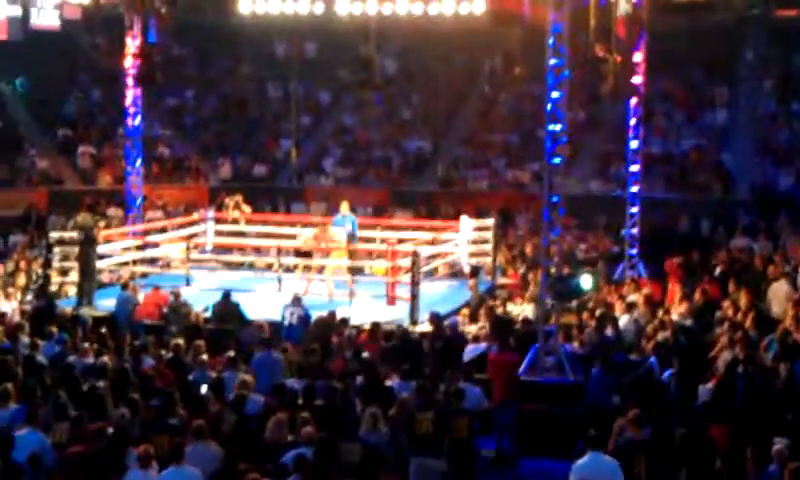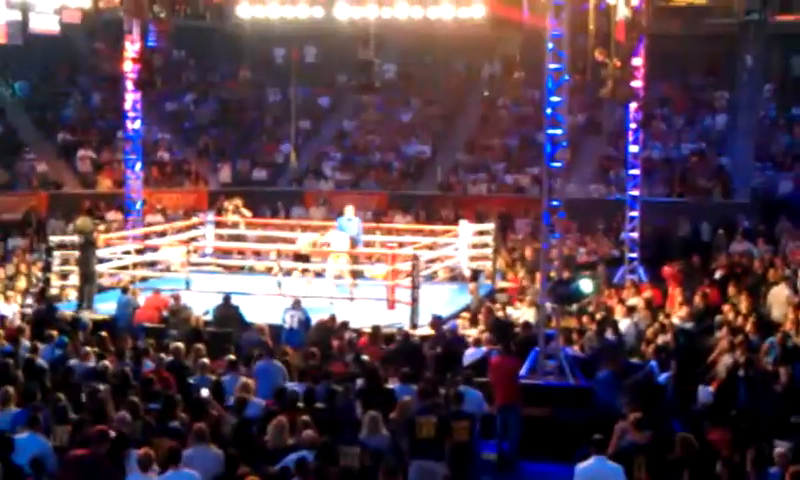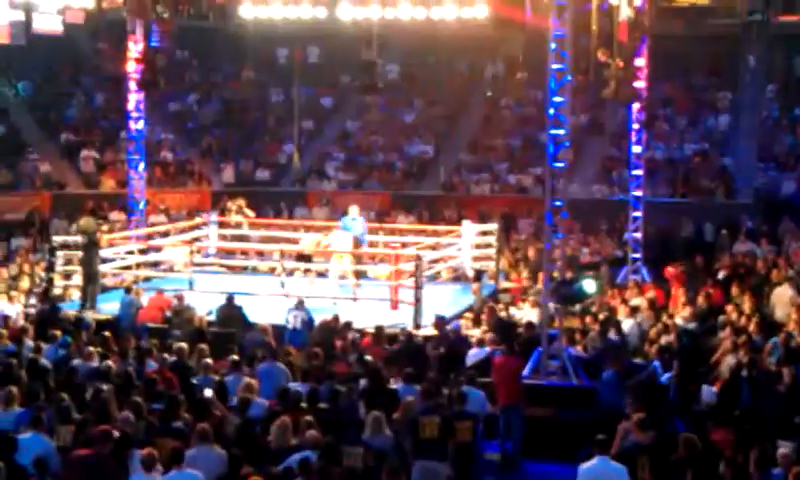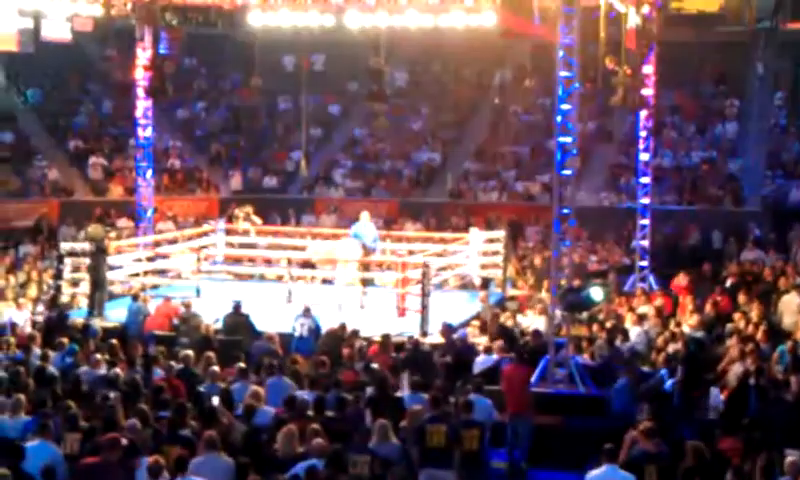
dt=0.1s
person 1, frame 1
left shoulder: (492, 355)
right shoulder: (513, 357)
left elbow: (490, 375)
right elbow: (515, 375)
left hip: (497, 395)
right hip: (510, 395)
left knee: (499, 424)
right knee: (510, 423)
left ankle: (500, 450)
right ankle: (510, 450)
person 1, frame 2
left shoulder: (494, 360)
right shoulder: (515, 361)
left elbow: (491, 380)
right elbow: (517, 378)
left hip: (499, 400)
right hip: (513, 400)
left knee: (501, 428)
right knee: (513, 429)
left ankle: (502, 454)
right ankle: (511, 456)
person 1, frame 3
left shoulder: (497, 360)
right shoulder: (518, 362)
left elbow: (495, 380)
right elbow: (521, 379)
left hip: (503, 399)
right hip: (516, 400)
left knee: (504, 428)
right knee: (516, 429)
left ankle: (505, 455)
right ankle: (514, 455)
person 1, frame 4
left shoulder: (507, 369)
right shoulder: (527, 371)
left elbow: (504, 388)
right elbow: (528, 389)
left hip: (511, 408)
right hip: (524, 409)
left knee: (512, 436)
right knee: (523, 437)
left ankle: (513, 462)
right ankle: (521, 463)
